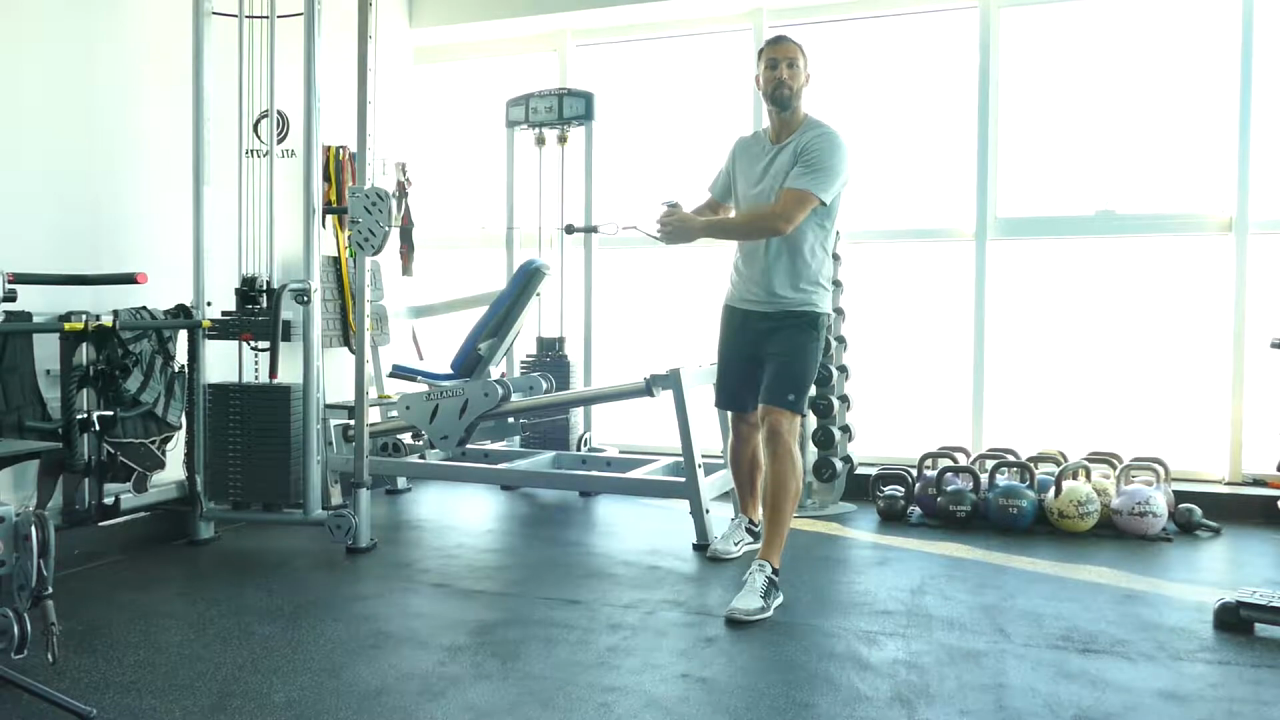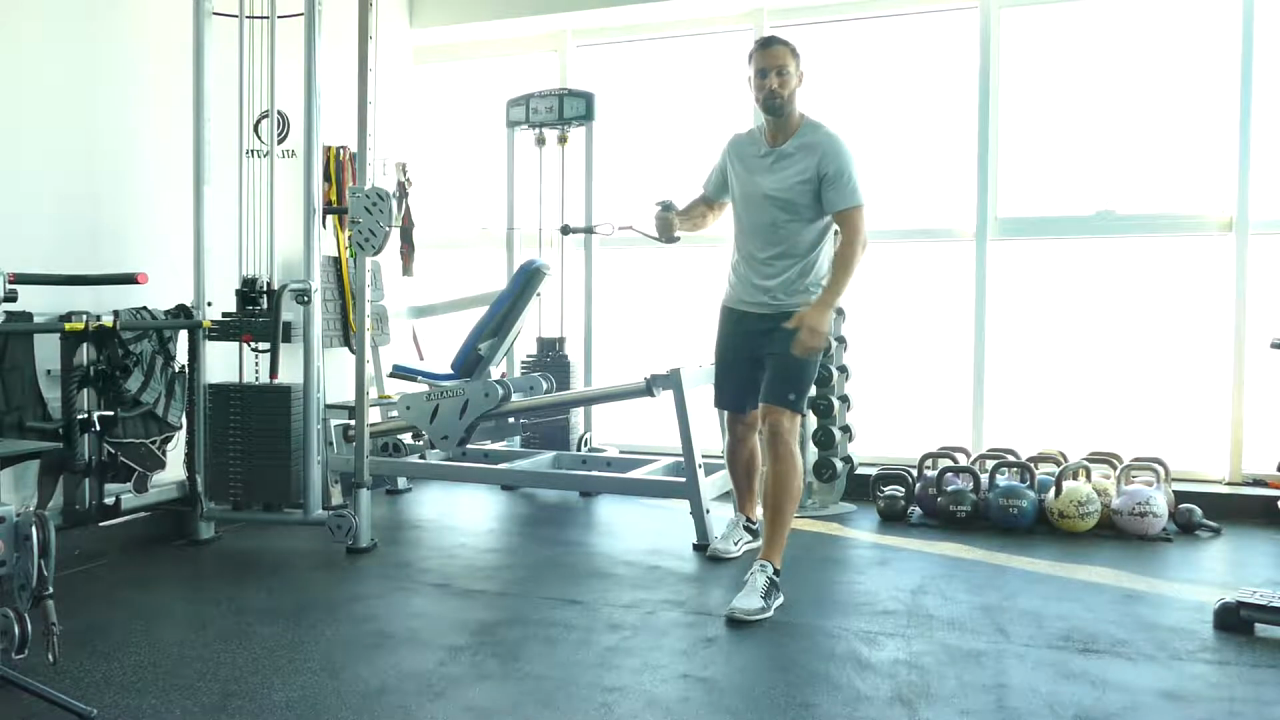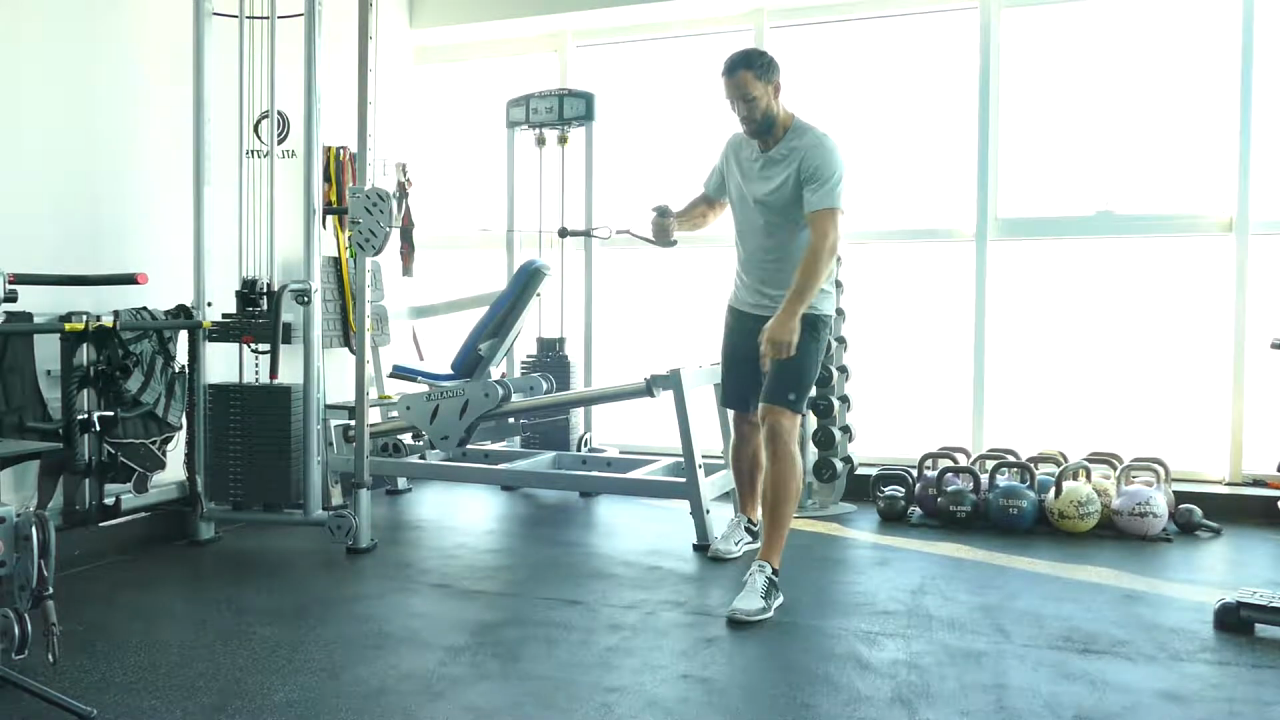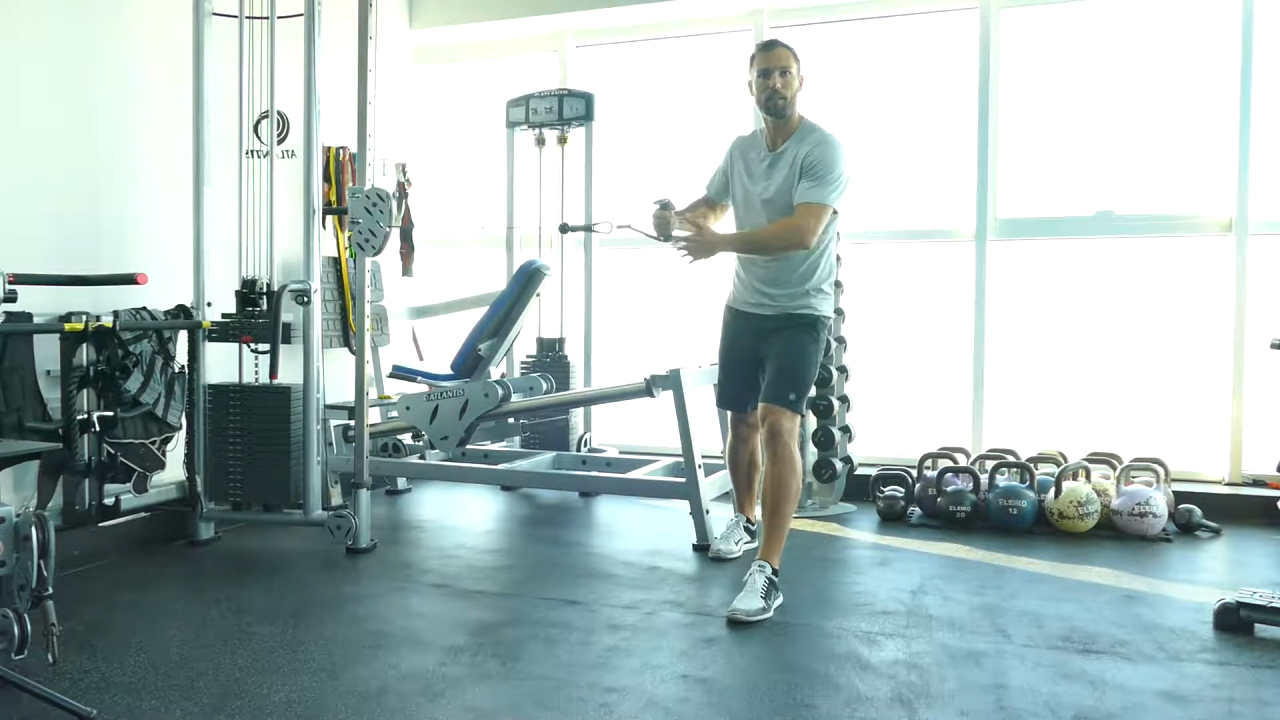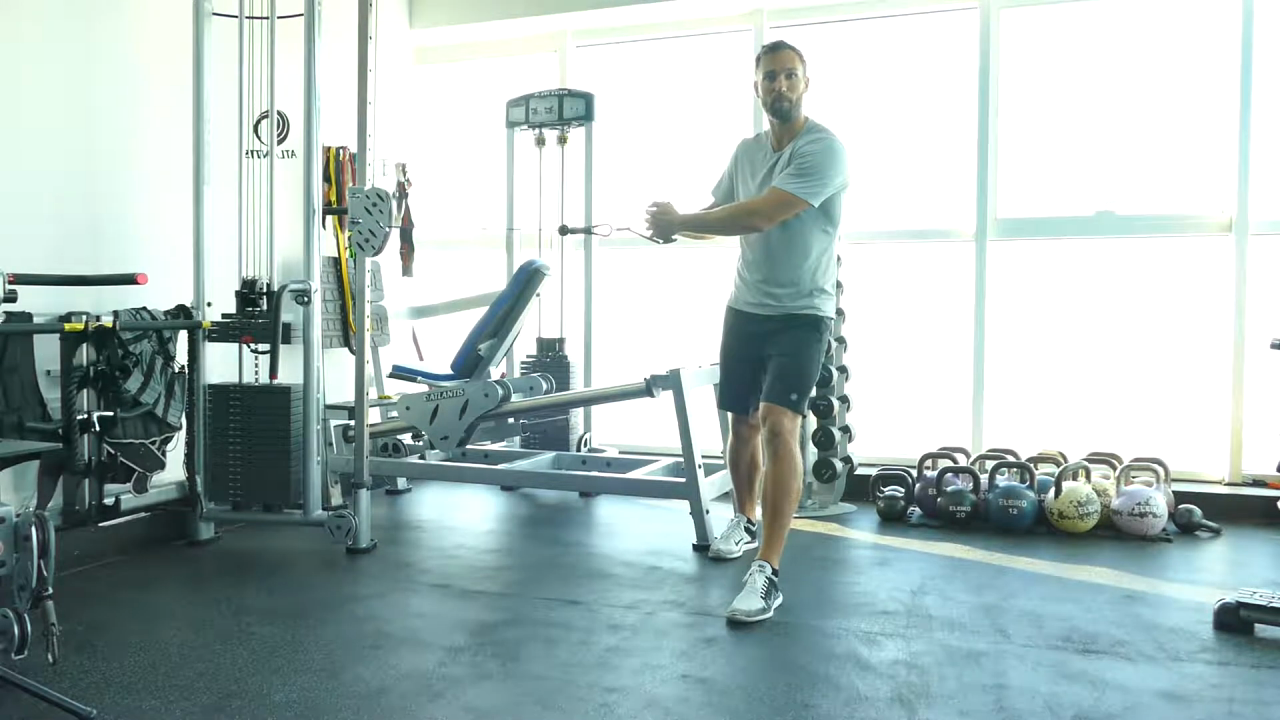
dt=1s
person 1, frame 1
left shoulder: (823, 144)
right shoulder: (744, 148)
left elbow: (782, 220)
right elbow: (716, 208)
left wrist: (698, 228)
right wrist: (683, 219)
left hip: (797, 311)
right hip: (742, 305)
left knee: (778, 425)
right knee: (742, 420)
left ankle: (768, 571)
right ankle: (749, 520)
person 1, frame 2
left shoulder: (825, 149)
right shoulder: (738, 147)
left elbow: (853, 233)
right elbow: (709, 205)
left wrist: (824, 307)
right wrist: (677, 219)
left hip: (797, 314)
right hip: (740, 307)
left knee: (779, 427)
right knee: (740, 422)
left ankle: (768, 573)
right ankle: (746, 520)
person 1, frame 3
left shoulder: (815, 151)
right shoulder: (735, 148)
left elbow: (824, 240)
right elbow: (710, 203)
left wrist: (789, 315)
right wrist: (675, 221)
left hip: (798, 316)
right hip: (745, 306)
left knee: (779, 426)
right knee: (744, 420)
left ankle: (768, 573)
right ankle: (747, 519)
person 1, frame 4
left shoulder: (821, 149)
right shoulder: (740, 149)
left elbow: (801, 233)
right elbow: (711, 204)
left wrist: (717, 242)
right wrist: (679, 219)
left hip: (798, 314)
right hip: (744, 307)
left knee: (778, 426)
right knee: (741, 421)
left ankle: (767, 572)
right ankle: (744, 519)
person 1, frame 5
left shoulder: (823, 149)
right shoulder: (747, 150)
left elbow: (759, 217)
right elbow: (720, 210)
left wrist: (679, 221)
right wrist: (676, 224)
left hip: (800, 315)
right hip: (745, 308)
left knee: (779, 426)
right knee: (743, 422)
left ankle: (767, 572)
right ankle: (745, 520)
